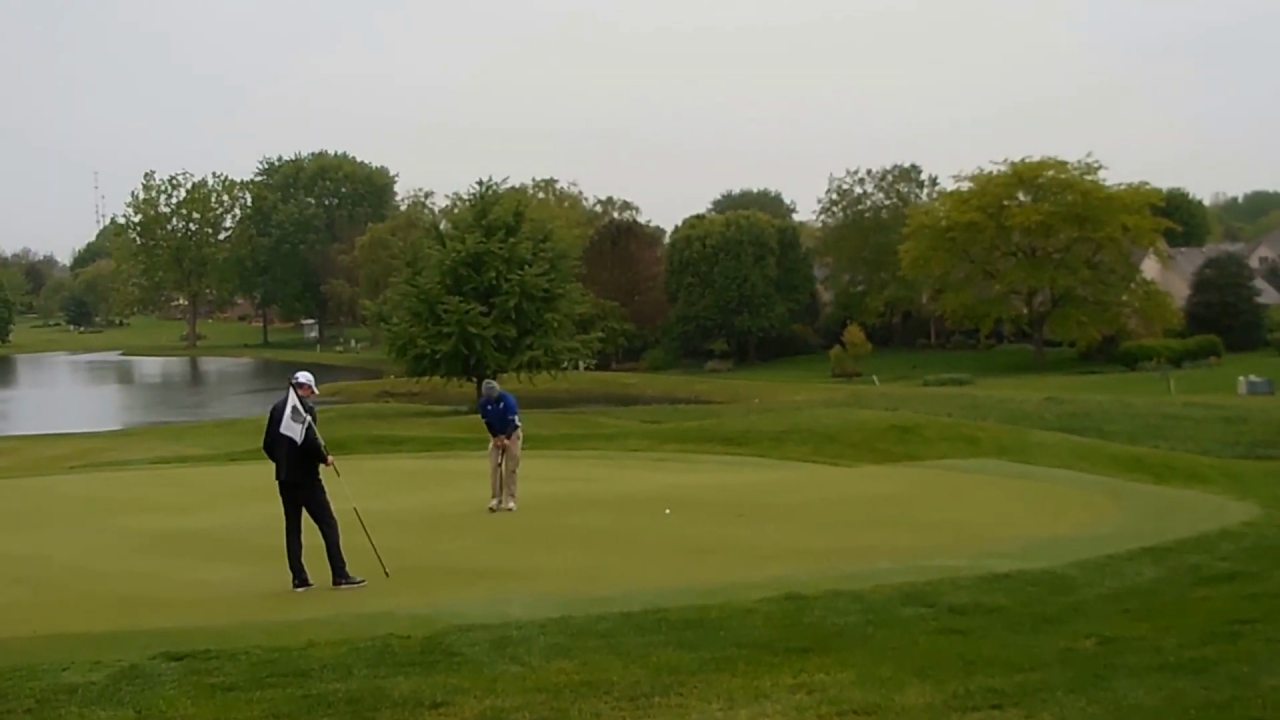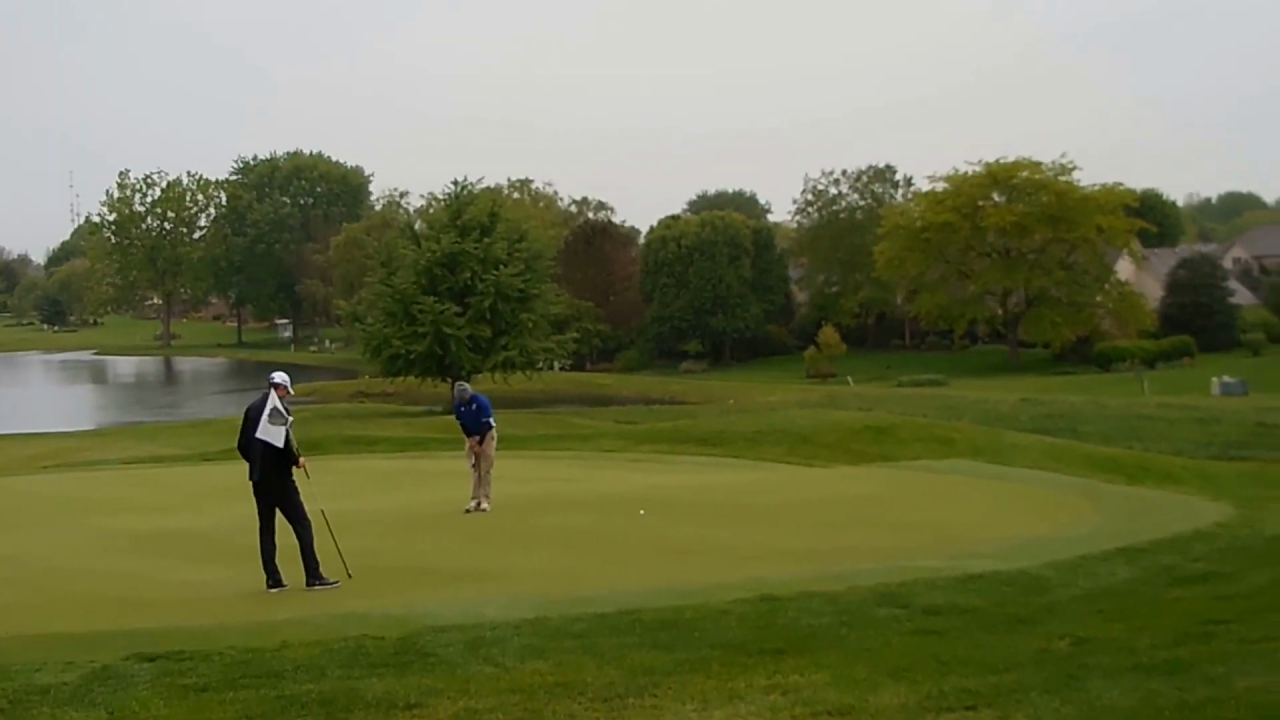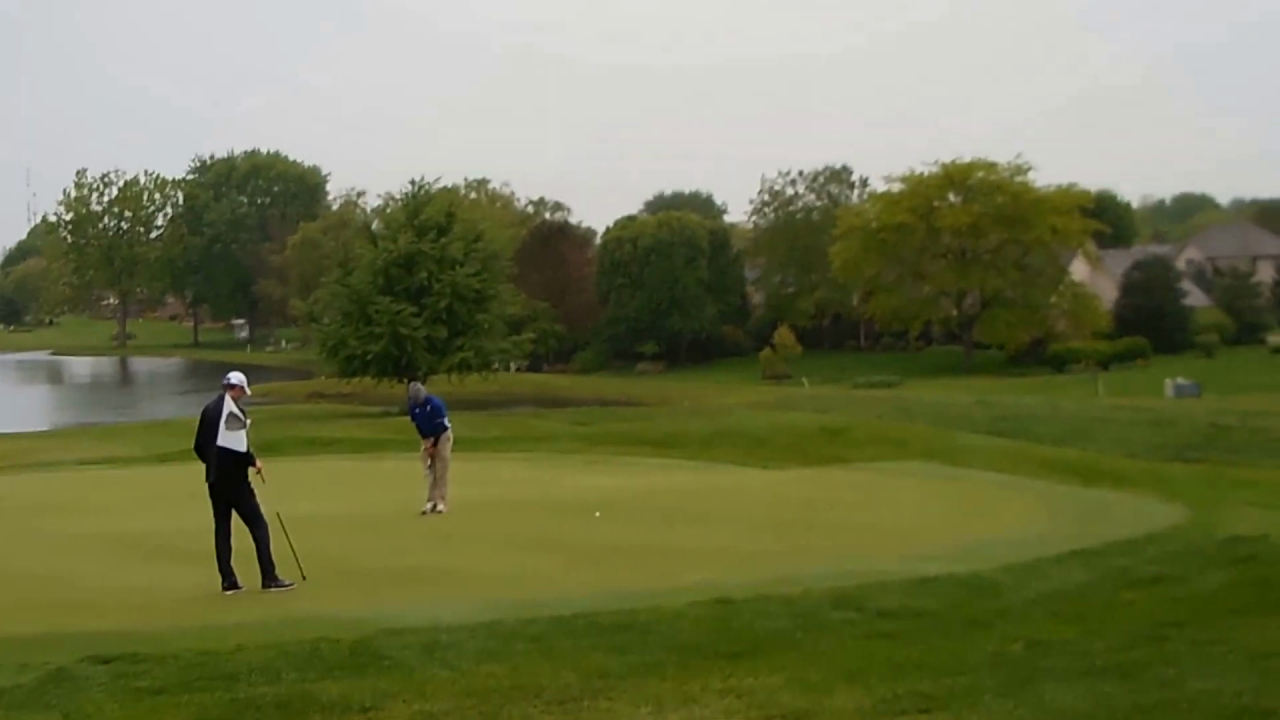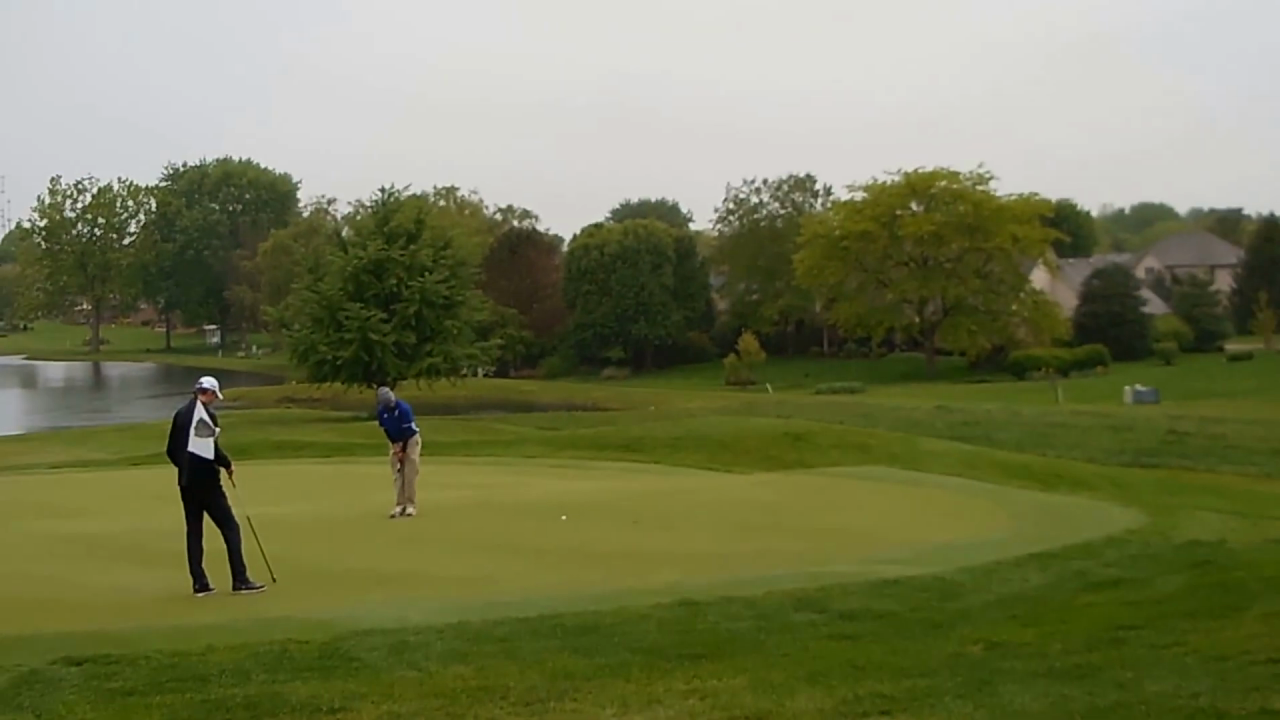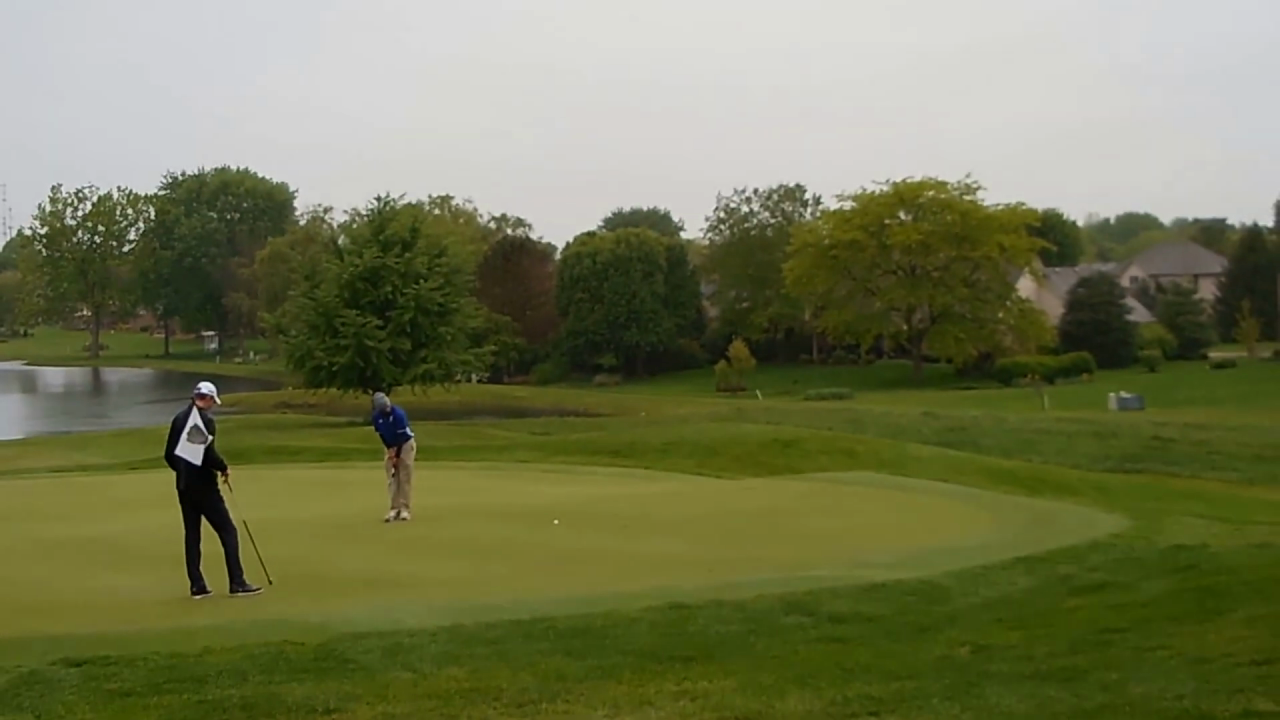
dt=0.2s
person 1, frame 1
left shoulder: (277, 409)
right shoulder: (304, 407)
left elbow: (268, 444)
right elbow: (310, 441)
right wrist: (324, 458)
left hip: (285, 477)
right hip: (305, 476)
left knee: (292, 526)
right knee: (327, 523)
left ankle: (299, 578)
right ankle: (339, 575)
person 1, frame 2
left shoulder: (252, 409)
right shoulder: (279, 408)
left elbow: (242, 445)
right elbow: (283, 442)
right wrist: (296, 460)
left hip: (259, 477)
right hip: (278, 476)
left knee: (266, 527)
right knee: (301, 524)
left ankle: (273, 579)
right ankle: (313, 576)
person 1, frame 3
left shoulder: (209, 410)
right shoulder: (234, 410)
left elbow: (199, 446)
right elbow: (239, 444)
right wrist: (253, 462)
left hip: (215, 478)
right hip: (234, 478)
left knee: (222, 529)
right knee: (258, 525)
left ankle: (228, 581)
right ankle: (269, 578)
person 1, frame 4
left shoulder: (181, 414)
right shoulder: (206, 414)
left elbow: (171, 450)
right elbow: (211, 448)
right wrist: (227, 464)
left hip: (187, 482)
right hip: (206, 481)
left knee: (194, 531)
right knee: (230, 528)
left ankle: (199, 583)
right ankle: (240, 580)
person 1, frame 5
left shoulder: (179, 419)
right shoulder: (205, 420)
left elbow: (169, 454)
right elbow: (208, 453)
right wrist: (223, 468)
left hip: (184, 486)
right hip: (203, 485)
left knee: (192, 534)
right knee: (227, 531)
left ankle: (197, 585)
right ankle: (237, 583)
